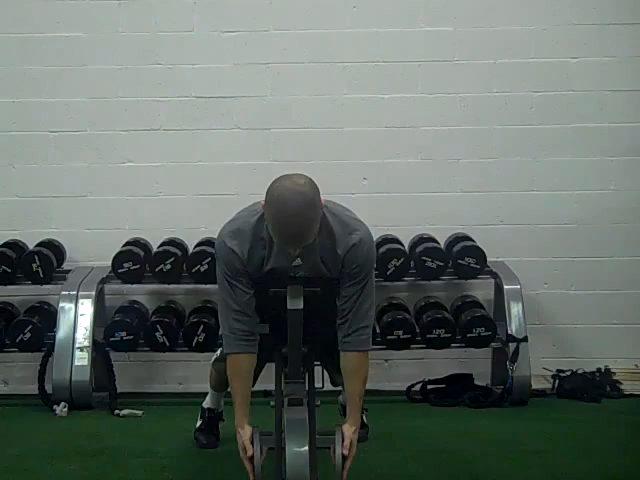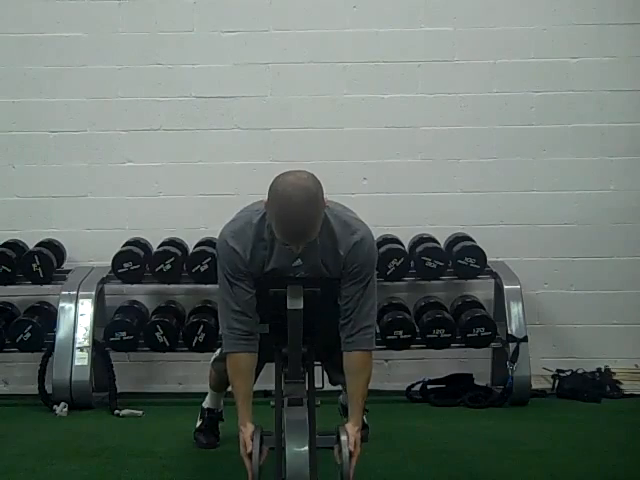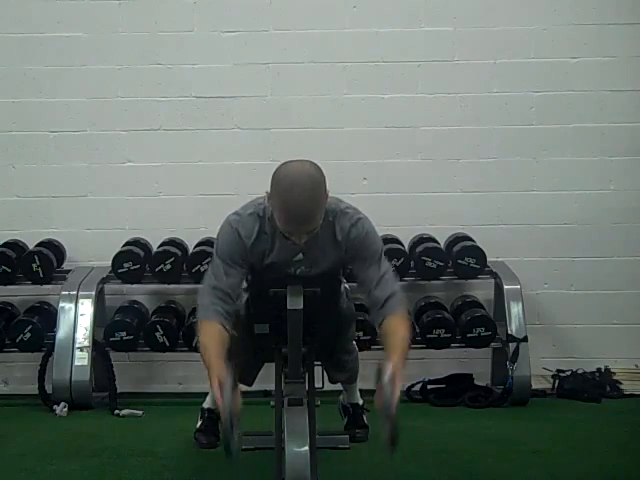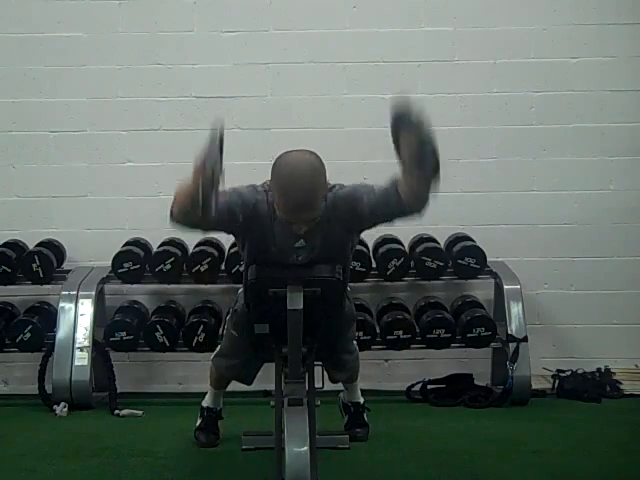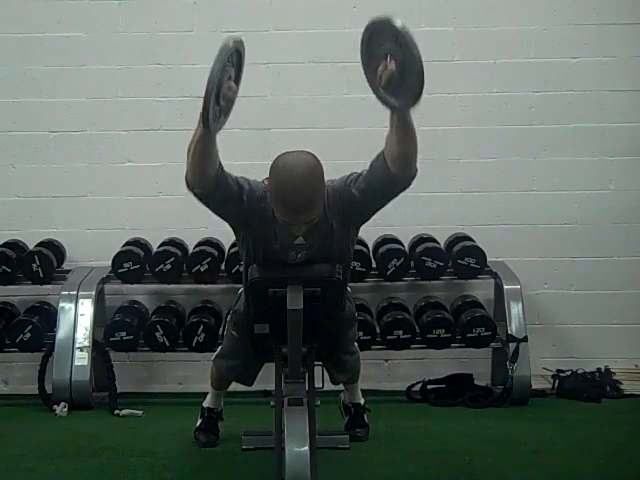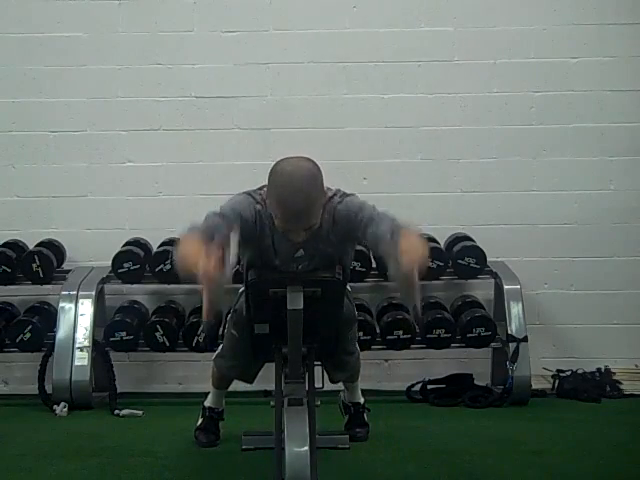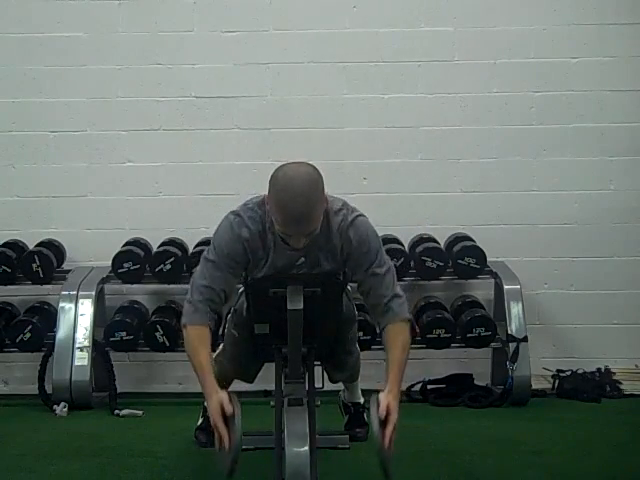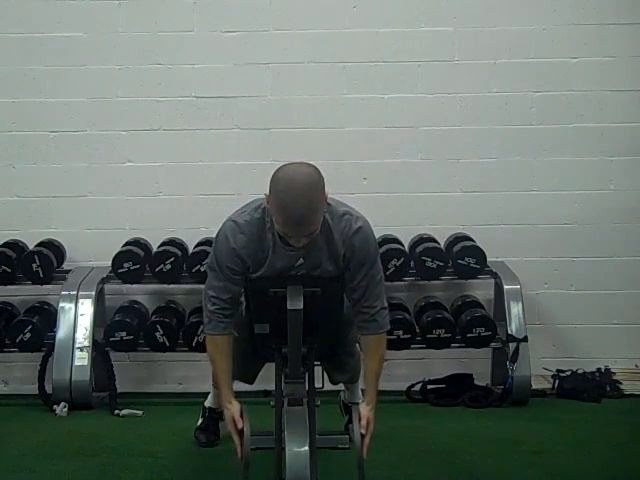
dt=0.3s
person 1, frame 1
left shoulder: (354, 239)
right shoulder: (234, 239)
left elbow: (355, 332)
right elbow: (239, 333)
left wrist: (352, 420)
right wrist: (242, 422)
right hip: (259, 307)
right knee: (228, 355)
left ankle: (350, 405)
right ankle: (211, 407)
person 1, frame 2
left shoulder: (355, 238)
right shoulder: (237, 238)
left elbow: (358, 332)
right elbow: (239, 332)
left wrist: (354, 419)
right wrist: (245, 421)
right hip: (259, 307)
right knee: (228, 358)
left ankle: (348, 404)
right ankle: (211, 407)
person 1, frame 3
left shoulder: (352, 226)
right shoulder: (242, 227)
left elbow: (385, 294)
right elbow: (214, 301)
left wrist: (395, 365)
right wrist: (217, 374)
left knee: (345, 362)
right knee: (230, 358)
left ankle: (352, 401)
right ankle: (212, 406)
person 1, frame 4
left shoulder: (345, 203)
right shoulder: (249, 205)
left elbow: (406, 199)
right elbow: (183, 213)
left wrist: (415, 162)
right wrist: (198, 186)
left knee: (344, 363)
right knee: (229, 361)
left ankle: (352, 400)
right ankle: (211, 405)
person 1, frame 5
left shoulder: (344, 201)
right shoulder: (249, 202)
left elbow: (401, 172)
right elbow: (199, 182)
left wrist: (399, 108)
left knee: (346, 364)
right knee: (229, 364)
left ankle: (353, 401)
right ankle: (212, 407)
person 1, frame 6
left shoulder: (345, 210)
right shoulder: (247, 209)
left elbow: (400, 237)
right elbow: (189, 246)
left wrist: (410, 259)
right wrist: (202, 264)
left knee: (346, 358)
right knee: (231, 357)
left ankle: (354, 401)
right ankle: (213, 405)
person 1, frame 7
left shoulder: (352, 226)
right shoulder: (238, 227)
left elbow: (389, 304)
right elbow: (199, 305)
left wrist: (393, 387)
right wrist: (211, 389)
left knee: (345, 360)
right knee: (231, 360)
left ankle: (352, 400)
right ankle: (209, 406)
person 1, frame 8
left shoulder: (354, 231)
right shoulder: (236, 233)
left elbow: (372, 315)
right elbow: (218, 315)
left wrist: (370, 400)
right wrist: (227, 399)
right knee: (233, 359)
left ankle: (352, 399)
right ankle: (212, 404)
